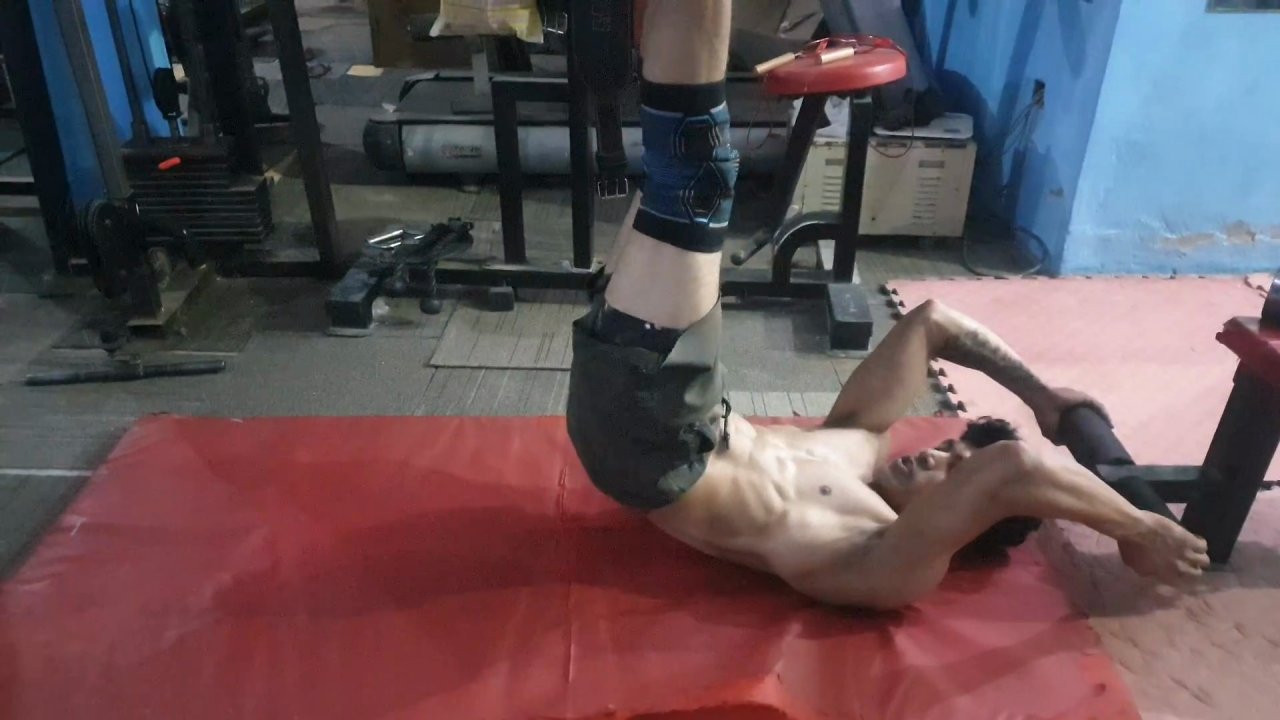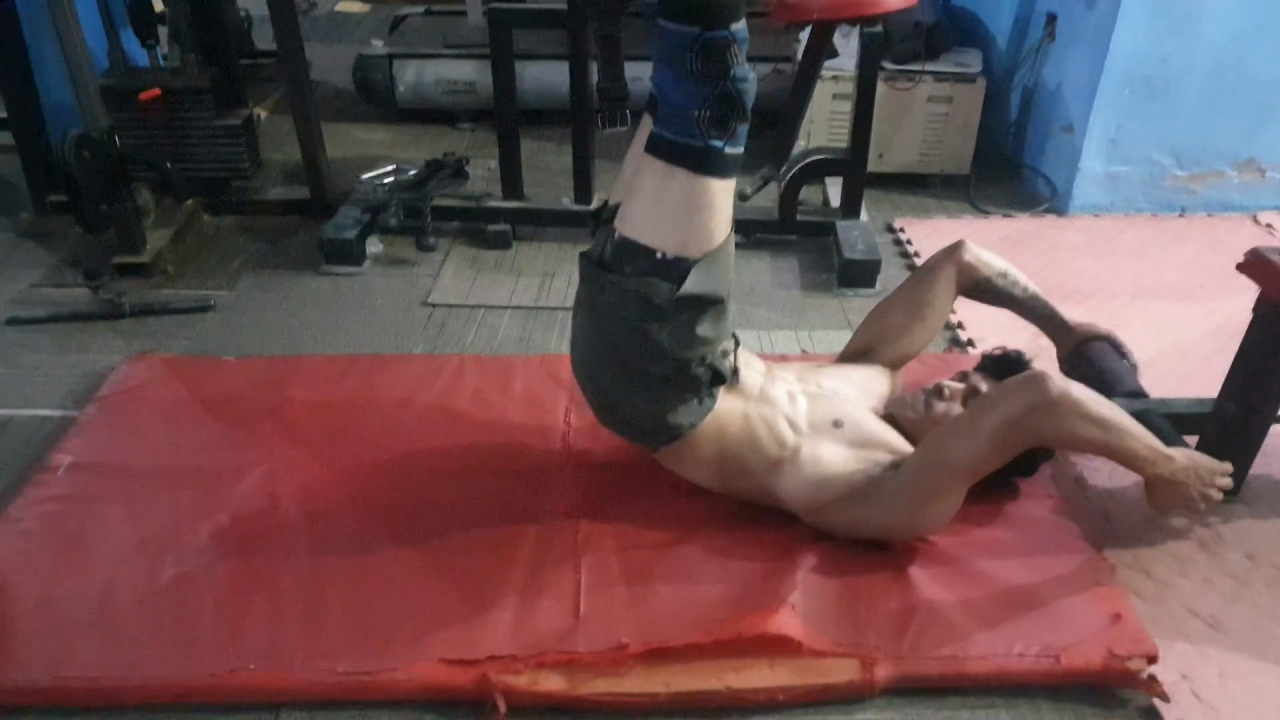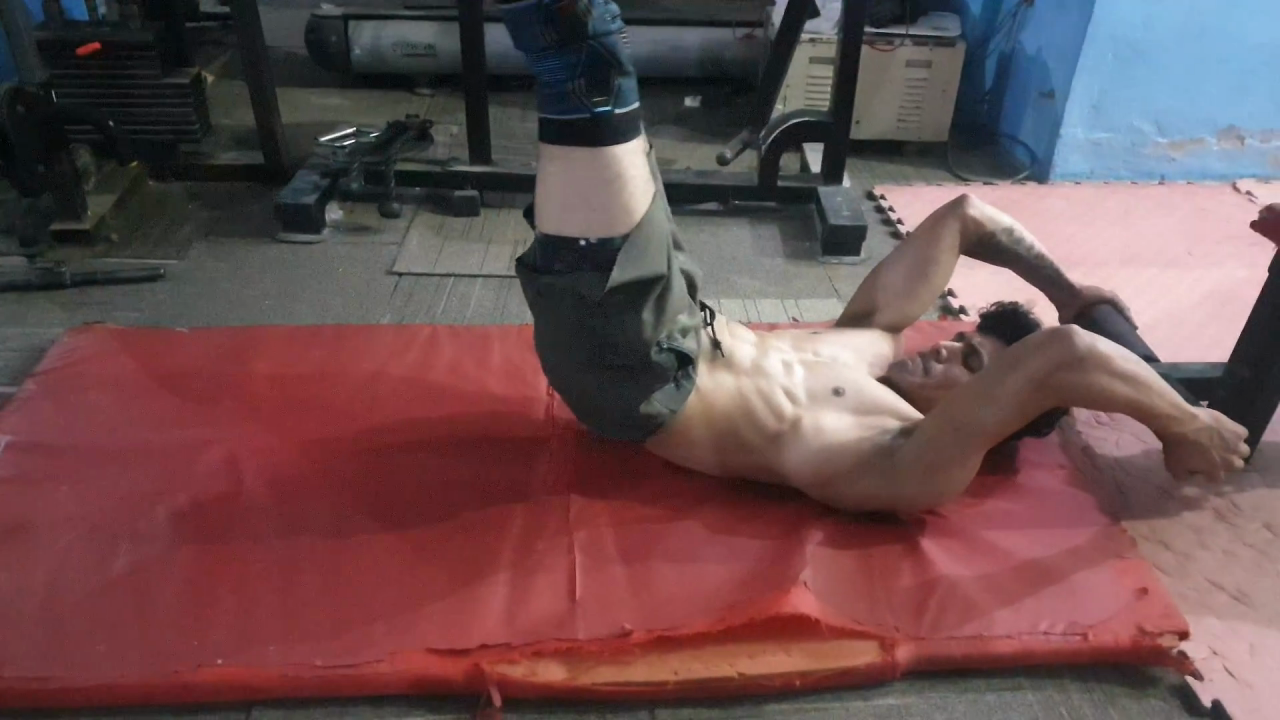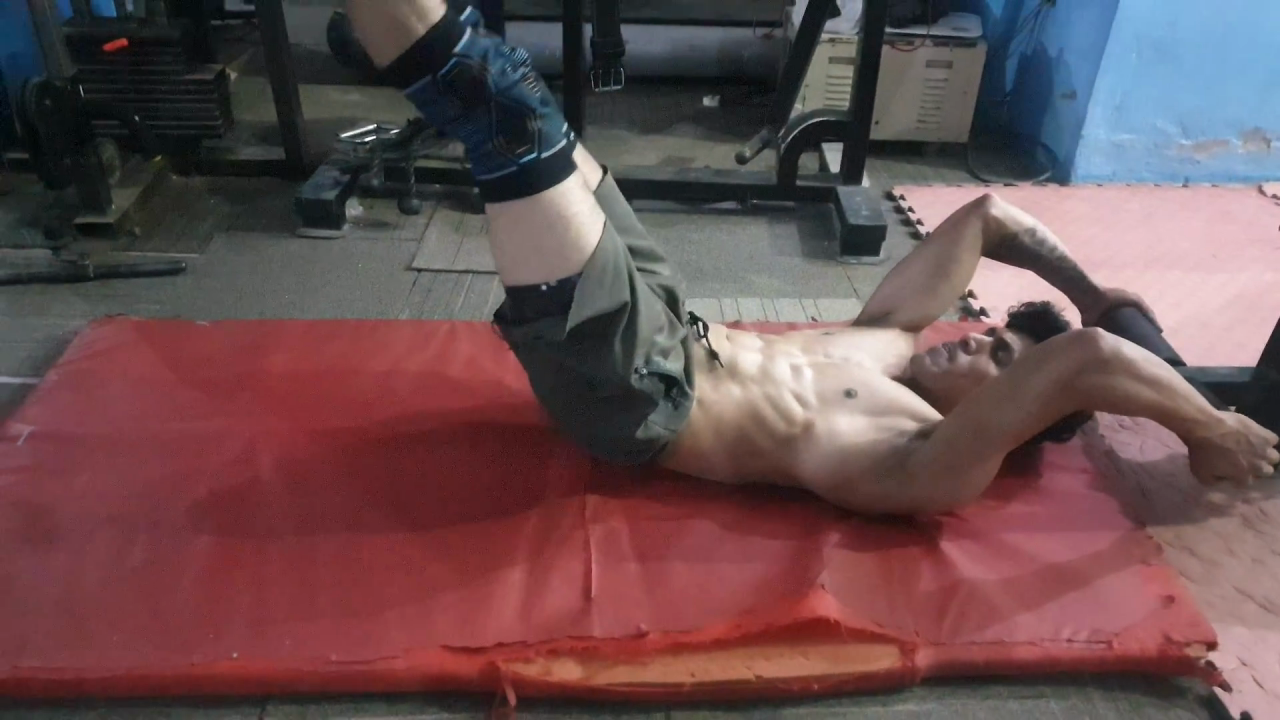
dt=1s
person 1, frame 1
right shoulder: (858, 448)
right elbow: (932, 321)
left wrist: (1141, 531)
right wrist: (1042, 395)
left hip: (641, 432)
right hip: (638, 403)
person 1, frame 2
left shoulder: (914, 499)
right shoulder: (870, 382)
right elbow: (961, 261)
left wrist: (1166, 468)
right wrist: (1064, 330)
left hip: (652, 374)
right hip: (650, 334)
person 1, frame 3
left shoulder: (924, 469)
right shoulder: (873, 345)
right elbow: (964, 215)
left wrist: (1187, 428)
right wrist: (1070, 292)
left hip: (632, 370)
right hip: (686, 334)
person 1, frame 4
left shoulder: (943, 468)
right shoulder: (892, 344)
left elbow: (1084, 359)
right elbow: (986, 216)
right wrist: (1092, 292)
left hip: (632, 393)
right hip: (678, 338)
left knee: (516, 124)
right knee: (522, 118)
